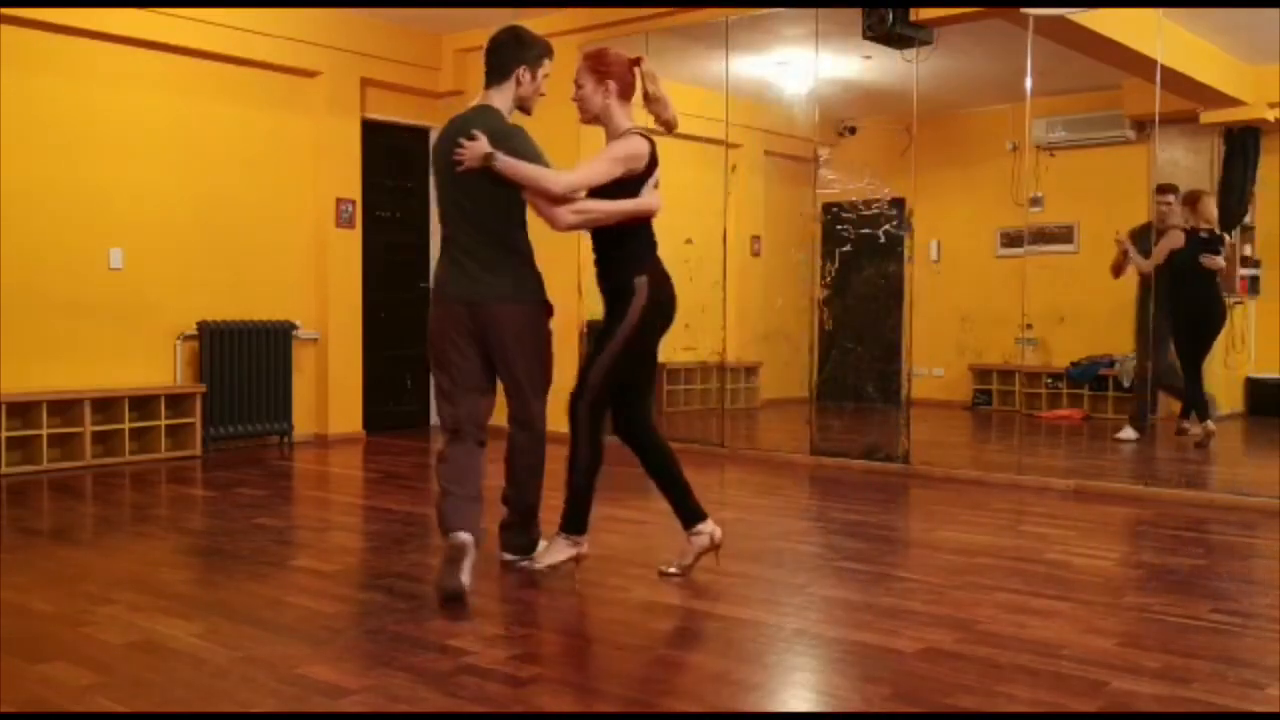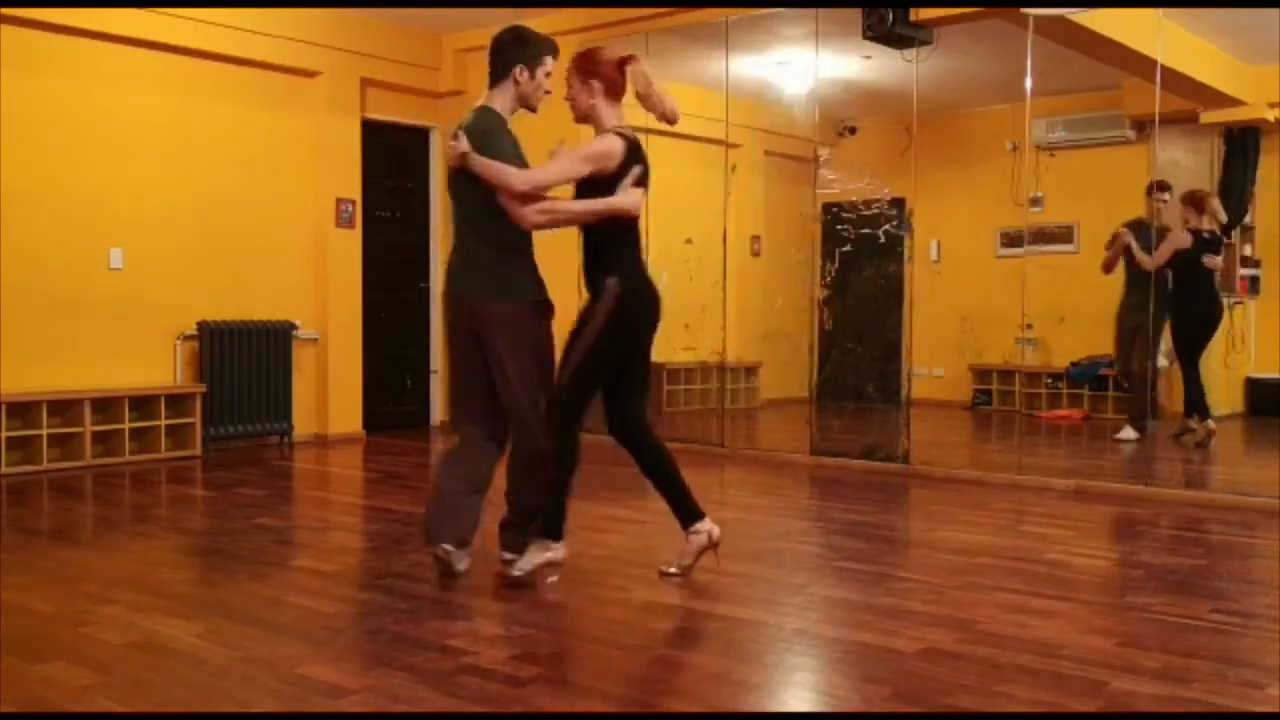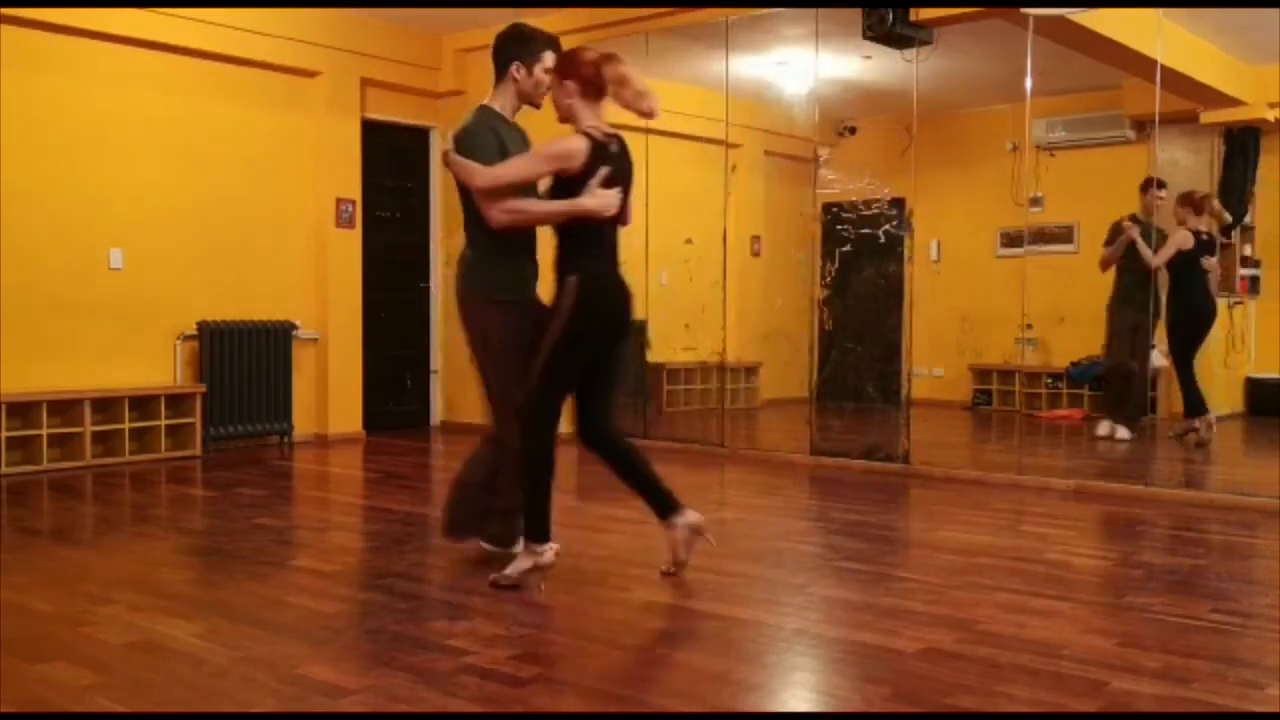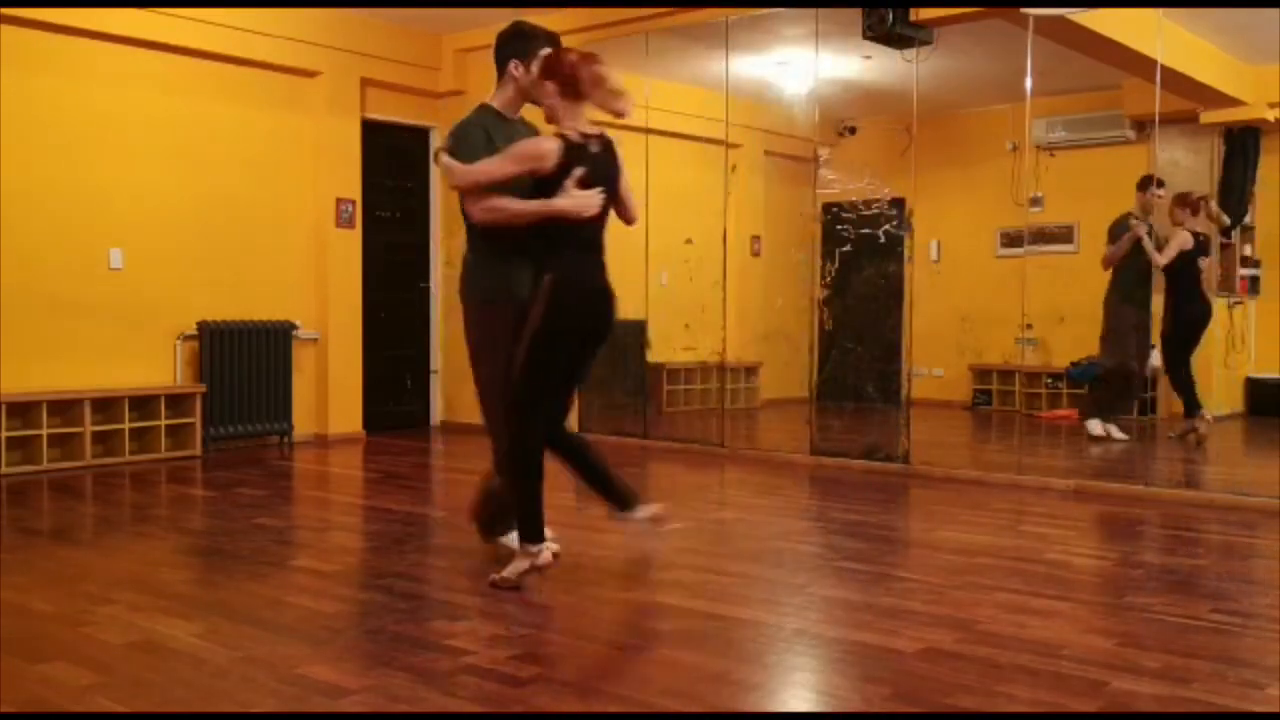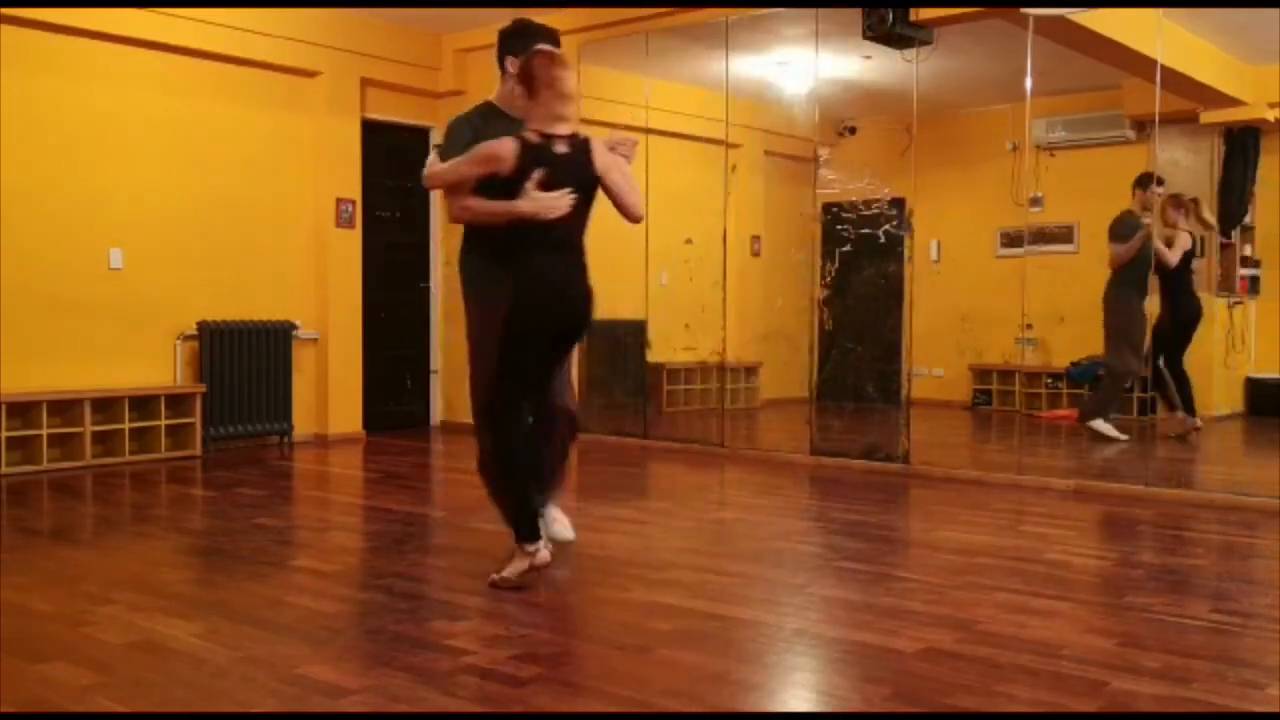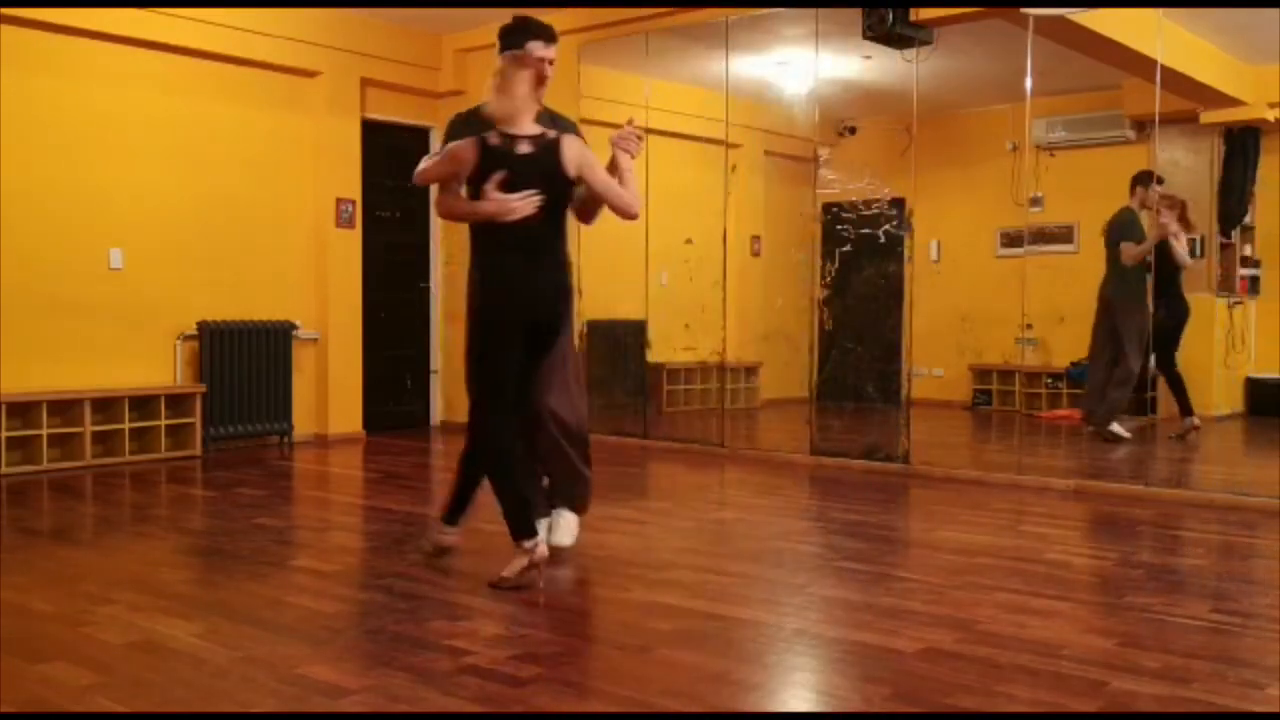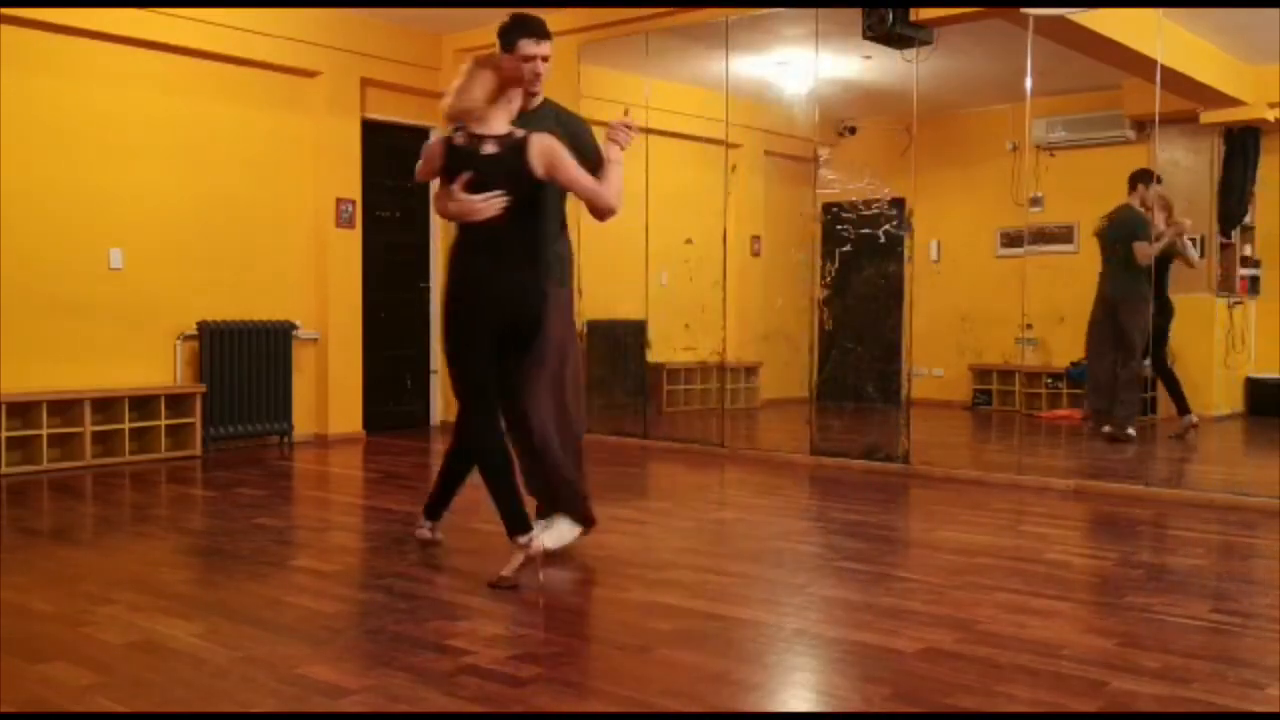
dt=0.1s
person 1, frame 1
left shoulder: (449, 135)
right shoulder: (509, 137)
left hip: (453, 300)
right hip: (511, 299)
left knee: (463, 429)
right knee: (527, 422)
left ankle: (459, 533)
right ankle: (520, 537)
person 1, frame 2
left shoulder: (482, 131)
right shoulder: (495, 133)
left hip: (466, 293)
right hip: (499, 295)
left knee: (478, 423)
right knee: (532, 416)
left ankle: (449, 532)
right ankle: (520, 535)
person 1, frame 3
left shoulder: (508, 132)
right shoulder: (479, 133)
right elbow: (497, 213)
right wrist: (583, 205)
left hip: (502, 289)
right hip: (497, 294)
left knee: (515, 412)
right knee: (519, 416)
left ankle: (474, 515)
right ankle: (501, 526)
person 1, frame 4
left shoulder: (537, 134)
right shoulder: (474, 132)
right elbow: (478, 210)
right wrist: (554, 205)
left hip: (533, 290)
right hip: (491, 293)
right knee: (510, 410)
left ankle: (503, 510)
right ankle: (500, 517)
person 1, frame 5
right shoulder: (468, 129)
left elbow: (562, 206)
right elbow: (458, 207)
right wrist: (524, 207)
right hip: (491, 288)
left knee: (560, 407)
left ankle: (541, 498)
person 1, frame 6
left shoulder: (563, 133)
right shoulder: (468, 127)
left elbow: (588, 213)
right elbow: (446, 203)
left wrist: (616, 163)
right wrist: (486, 209)
left knee: (560, 402)
left ankle: (570, 499)
right ankle: (545, 505)
person 1, frame 7
left shoulder: (569, 126)
left elbow: (601, 208)
right elbow: (444, 199)
left wrist: (612, 157)
right wrist: (466, 208)
left hip: (549, 280)
left knee: (553, 401)
right knee: (514, 403)
left ankle: (571, 509)
right ankle: (553, 507)
person 2, frame 1
left shoulder: (633, 146)
right shoulder: (614, 149)
left elbow: (562, 185)
right elbow: (571, 214)
left wrist: (495, 158)
right wrist: (530, 192)
left hip: (640, 293)
right hip: (627, 296)
left knee: (586, 406)
right knee: (633, 420)
left ankle: (571, 535)
right ankle: (699, 526)
person 2, frame 2
left shoulder: (604, 147)
right shoulder: (625, 146)
left elbow: (519, 183)
left wrist: (467, 157)
right wrist: (548, 208)
left hip: (617, 294)
right hip: (629, 293)
left knee: (563, 411)
right knee: (628, 423)
left ankle: (550, 539)
right ankle: (697, 526)
person 2, frame 3
left shoulder: (570, 147)
right shoulder: (617, 147)
left elbow: (485, 180)
left wrist: (453, 158)
left hip: (582, 294)
right hip: (608, 294)
left knee: (537, 417)
right knee: (595, 426)
left ankle: (538, 544)
right ankle: (677, 516)
person 2, frame 4
left shoulder: (542, 149)
right shoulder: (607, 149)
left elbow: (456, 180)
right elbow: (629, 214)
left wrist: (441, 158)
left hip: (561, 292)
right hip: (598, 294)
left knee: (526, 416)
right knee: (548, 420)
left ankle: (533, 545)
right ankle: (631, 505)
person 2, frame 5
left shoulder: (507, 150)
right shoulder: (592, 149)
left elbow: (433, 179)
right elbow: (636, 211)
left wrist: (437, 158)
right wrist: (622, 160)
left hip: (532, 292)
right hip: (575, 294)
left knee: (502, 415)
right knee: (525, 410)
left ankle: (530, 543)
right ankle: (534, 515)
person 2, frame 6
left shoulder: (473, 149)
right shoulder: (566, 148)
left elbow: (420, 176)
right elbow: (628, 207)
left wrist: (438, 156)
right wrist: (625, 158)
left hip: (499, 294)
right hip: (550, 295)
left knee: (494, 416)
right knee: (501, 411)
left ankle: (528, 541)
person 2, frame 7
left shoulder: (449, 147)
right shoulder: (541, 146)
left elbow: (421, 173)
right elbow: (606, 203)
right wrist: (614, 152)
left hip: (472, 293)
right hip: (525, 294)
left knee: (479, 414)
right knee: (483, 412)
left ankle: (523, 535)
right ankle: (432, 517)
person 3, frame 1
right shoulder: (1137, 234)
right elbow: (1116, 272)
right wrist: (1122, 251)
left hip: (1169, 310)
right hip: (1146, 308)
left knee: (1151, 366)
right knee: (1159, 366)
left ankle: (1138, 423)
person 3, frame 2
left shoulder: (1170, 234)
right shoulder: (1128, 229)
right elbow: (1106, 268)
right wrist: (1119, 244)
left hip: (1157, 308)
right hip: (1131, 305)
left knee: (1142, 365)
right knee: (1125, 364)
left ankle: (1137, 422)
right ankle: (1140, 415)
person 3, frame 3
left shoulder: (1160, 233)
right shoulder: (1124, 225)
right elbow: (1104, 265)
right wrist: (1124, 239)
left hip: (1149, 306)
right hip: (1121, 304)
left knee: (1139, 365)
right knee: (1115, 361)
left ankle: (1129, 421)
right ankle: (1109, 414)
person 3, frame 4
left shoulder: (1150, 227)
right shoulder: (1123, 224)
right elbow: (1107, 262)
right wrist: (1130, 237)
left hip: (1139, 302)
right hip: (1122, 301)
left knee: (1134, 363)
right knee: (1119, 361)
left ankle: (1109, 417)
right ankle: (1093, 412)
person 3, frame 5
left shoulder: (1140, 223)
right shoulder: (1125, 222)
right elbow: (1115, 261)
right wrist: (1142, 235)
left hip: (1131, 300)
right hip: (1123, 299)
left knee: (1125, 362)
right knee: (1126, 361)
left ankle: (1096, 414)
right ankle: (1094, 413)
person 3, frame 6
left shoulder: (1116, 219)
right shoulder: (1131, 220)
right elbow: (1129, 259)
right wrist: (1154, 236)
left hip: (1109, 294)
right hip: (1129, 296)
left knee: (1102, 356)
right knee: (1130, 359)
left ankle: (1093, 415)
right ankle: (1106, 417)
person 3, frame 7
left shoulder: (1108, 218)
right shoulder: (1139, 218)
right elbow: (1144, 258)
right wrist: (1169, 235)
left hip: (1106, 293)
right hip: (1131, 295)
left knee: (1101, 356)
right knee: (1133, 359)
left ankle: (1102, 417)
right ankle: (1121, 420)
person 4, frame 1
left shoulder: (1175, 236)
right shoulder: (1220, 239)
left elbow: (1147, 268)
right elbow: (1222, 267)
left wrist: (1128, 247)
left hip: (1184, 310)
right hip: (1215, 308)
left knee: (1190, 367)
right knee: (1194, 365)
left ankle: (1205, 422)
right ankle: (1185, 418)
person 4, frame 2
left shoulder: (1181, 236)
right shoulder: (1217, 238)
left elbow: (1150, 265)
left wrist: (1131, 242)
left hip: (1186, 309)
right hip: (1213, 307)
left knee: (1188, 366)
right knee: (1191, 363)
left ankle: (1205, 421)
right ankle: (1189, 418)
person 4, frame 3
left shoulder: (1182, 236)
right shoulder: (1211, 239)
left elbow: (1154, 263)
left wrist: (1136, 238)
left hip: (1183, 309)
right hip: (1206, 308)
left knee: (1182, 366)
right knee: (1185, 363)
left ankle: (1203, 417)
right ankle: (1191, 419)
person 4, frame 4
left shoulder: (1182, 235)
right shoulder: (1204, 239)
left elbow: (1160, 262)
left wrist: (1143, 237)
left hip: (1182, 309)
right hip: (1201, 308)
left knee: (1173, 366)
right knee: (1180, 364)
left ankle: (1198, 413)
right ankle: (1191, 419)
person 4, frame 5
left shoulder: (1180, 236)
right shoulder: (1176, 236)
left elbow: (1170, 262)
left wrist: (1153, 239)
left hip: (1177, 308)
right hip: (1189, 307)
left knee: (1152, 362)
right knee: (1173, 363)
left ankle: (1178, 413)
right ankle: (1189, 417)
person 4, frame 6
left shoulder: (1176, 236)
right shoulder: (1159, 239)
left elbow: (1184, 262)
left wrist: (1171, 236)
left hip: (1170, 308)
right hip: (1163, 307)
right knee: (1166, 363)
right ankle: (1188, 416)
person 4, frame 7
left shoulder: (1170, 239)
left elbow: (1193, 262)
left wrist: (1181, 237)
left hip: (1156, 308)
right knee: (1158, 363)
right ankle: (1185, 415)
